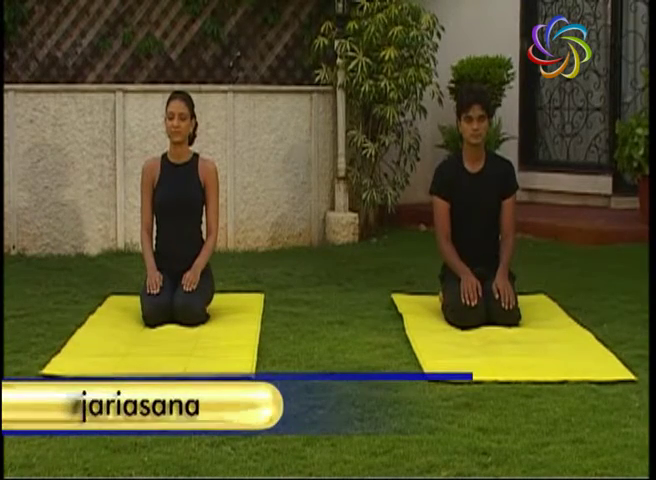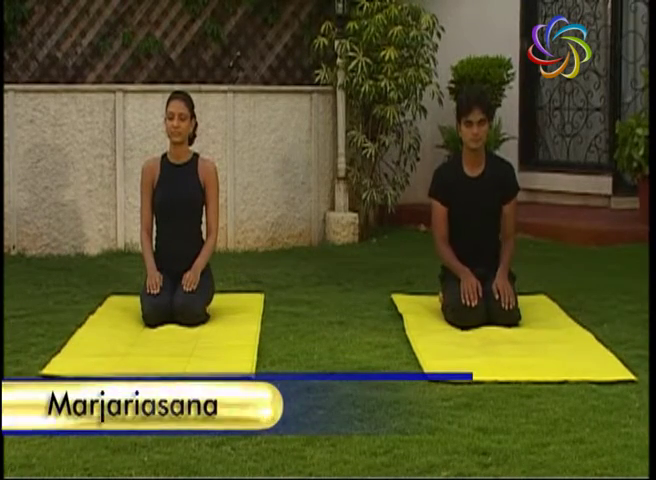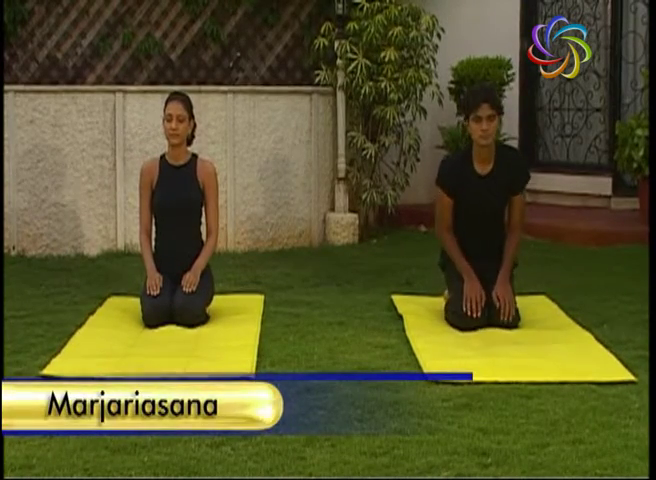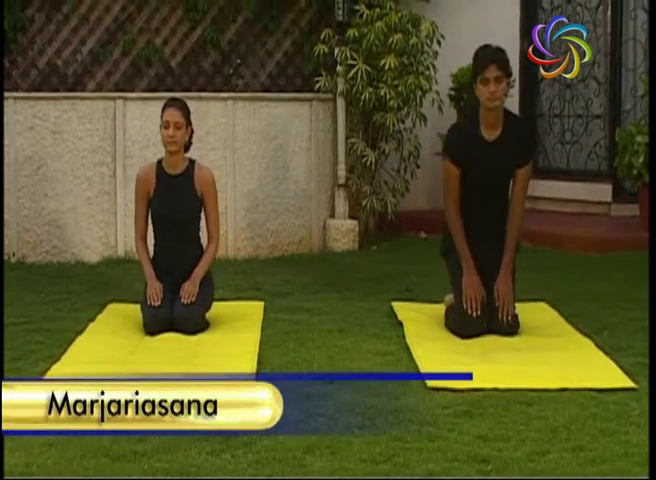
dt=0.5s
person 1, frame 1
left shoulder: (503, 170)
right shoulder: (445, 172)
left elbow: (507, 233)
right elbow: (443, 238)
left wrist: (502, 273)
right wrist: (464, 275)
left hip: (493, 266)
right hip: (458, 268)
left knee: (507, 314)
right knee: (467, 315)
left ankle: (490, 292)
right ankle: (449, 296)
person 1, frame 2
left shoulder: (504, 172)
right shoulder: (444, 175)
left elbow: (508, 236)
right elbow: (441, 241)
left wrist: (503, 274)
right wrist: (464, 275)
left hip: (493, 268)
right hip: (458, 269)
left knee: (507, 314)
right knee: (468, 315)
left ankle: (488, 294)
right ankle: (450, 297)
person 1, frame 3
left shoulder: (514, 164)
right shoulder: (452, 167)
left elbow: (514, 228)
right elbow: (444, 229)
left wrist: (504, 278)
right wrist: (468, 277)
left hip: (497, 257)
right hip: (460, 258)
left knee: (507, 318)
right knee: (468, 319)
left ankle: (490, 295)
right ankle: (455, 298)
person 1, frame 4
left shoulder: (520, 135)
right shoulder: (459, 135)
left elbow: (517, 206)
right elbow: (451, 205)
left wrist: (506, 270)
right wrist: (468, 269)
left hip: (499, 238)
right hip: (462, 239)
left knee: (505, 324)
right knee: (469, 325)
right ankle: (453, 304)
person 2, frame 1
left shoulder: (206, 168)
right shoulder: (151, 168)
left elbow: (212, 231)
right elbow: (146, 229)
left wrist: (197, 269)
right wrist: (151, 269)
left hip: (195, 264)
right hip: (162, 265)
left knee: (188, 311)
right knee: (154, 312)
left ankle: (195, 295)
right ankle: (163, 293)
person 2, frame 2
left shoulder: (206, 169)
right shoulder: (151, 168)
left elbow: (212, 232)
right elbow: (145, 230)
left wrist: (196, 269)
right wrist: (151, 269)
left hip: (195, 265)
right hip: (162, 265)
left knee: (187, 310)
right knee: (154, 312)
left ankle: (192, 300)
right ankle: (167, 296)
person 2, frame 3
left shoulder: (205, 169)
right shoulder: (150, 169)
left elbow: (212, 233)
right elbow: (144, 231)
left wrist: (196, 270)
right wrist: (151, 270)
left hip: (194, 266)
right hip: (161, 266)
left knee: (187, 311)
right knee: (154, 313)
left ankle: (196, 298)
right ankle: (164, 297)
person 2, frame 4
left shoulder: (203, 176)
right shoulder: (146, 176)
left elbow: (214, 239)
right elbow: (140, 237)
left wrist: (195, 279)
right wrist: (151, 279)
left hip: (194, 270)
right hip: (161, 272)
left knee: (187, 320)
right knee: (154, 322)
left ankle: (193, 308)
right ankle: (166, 306)
